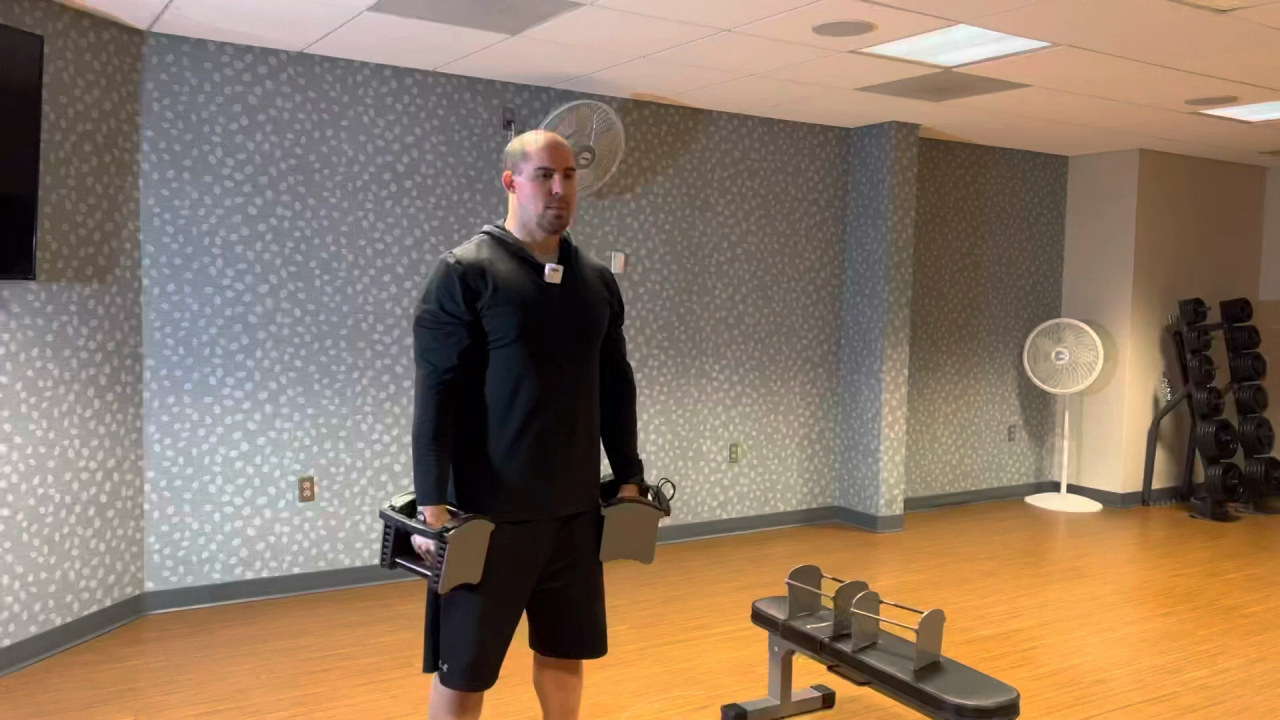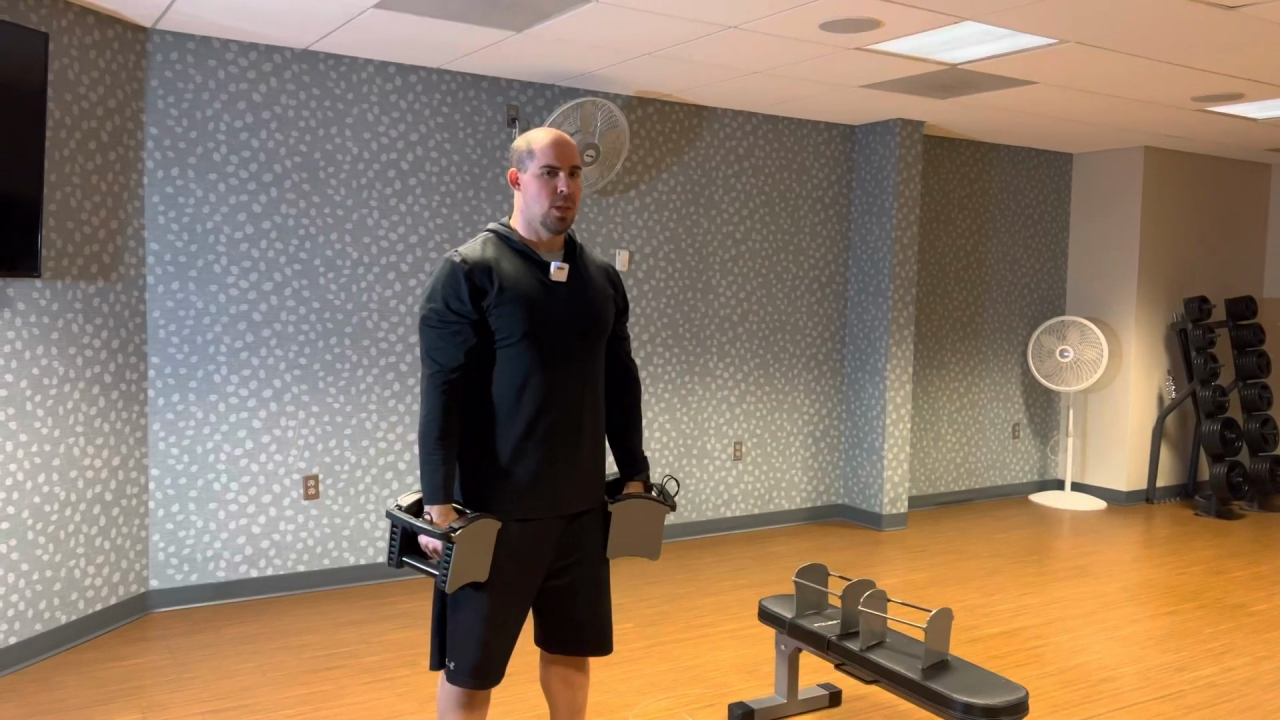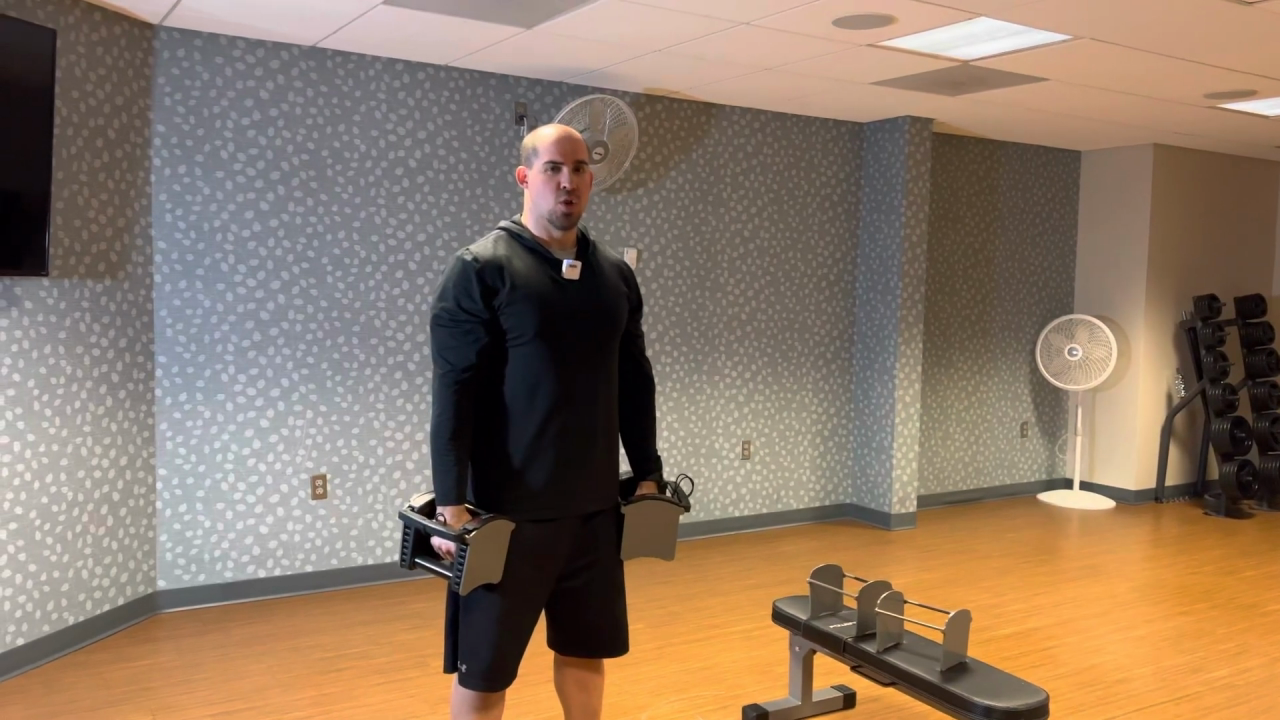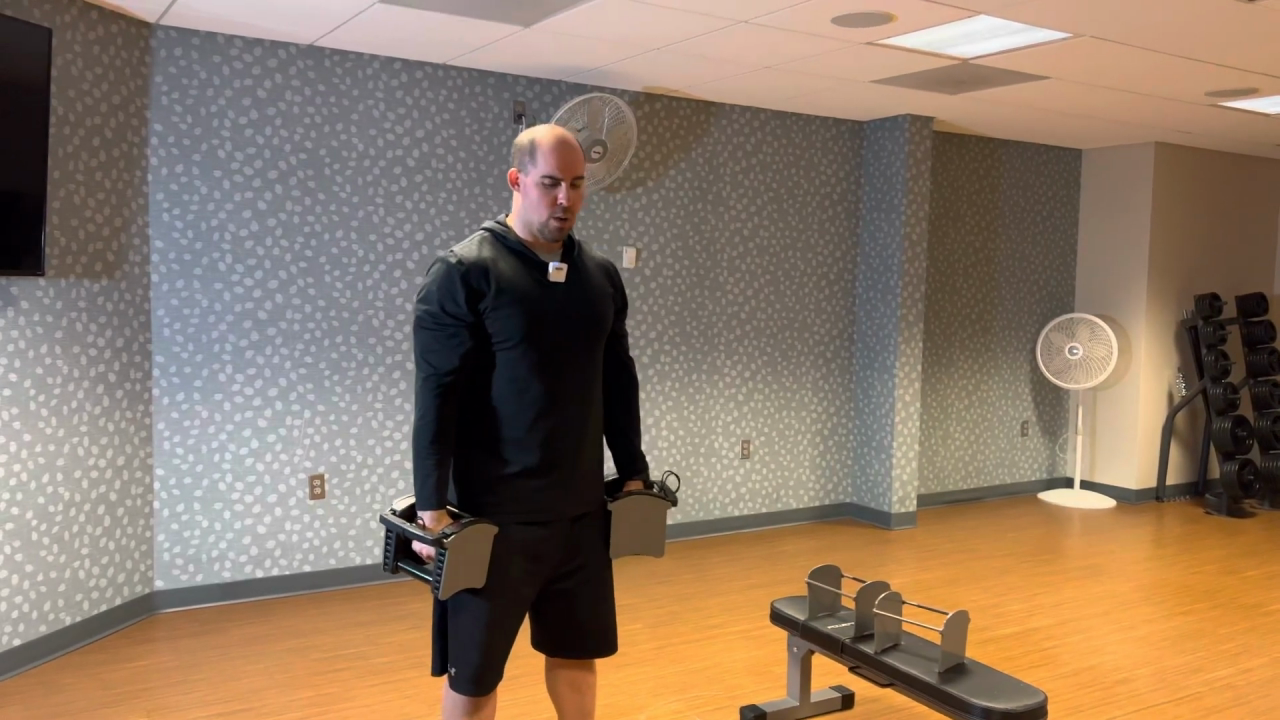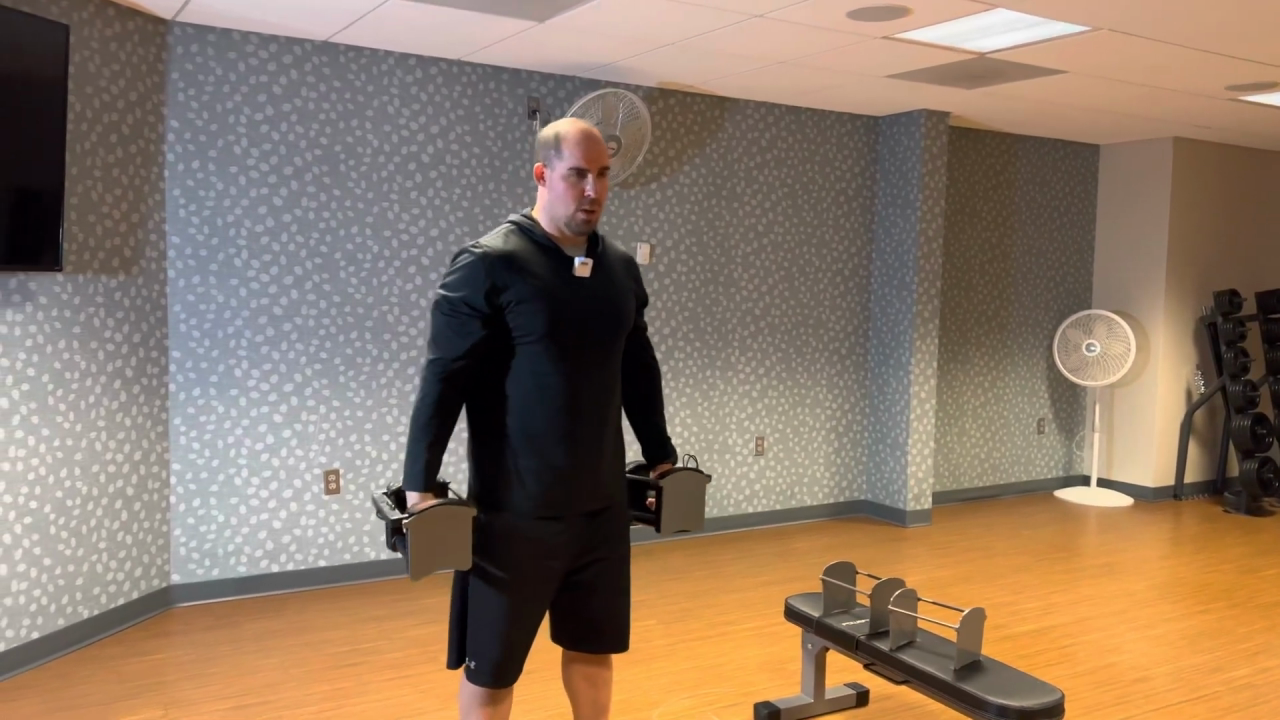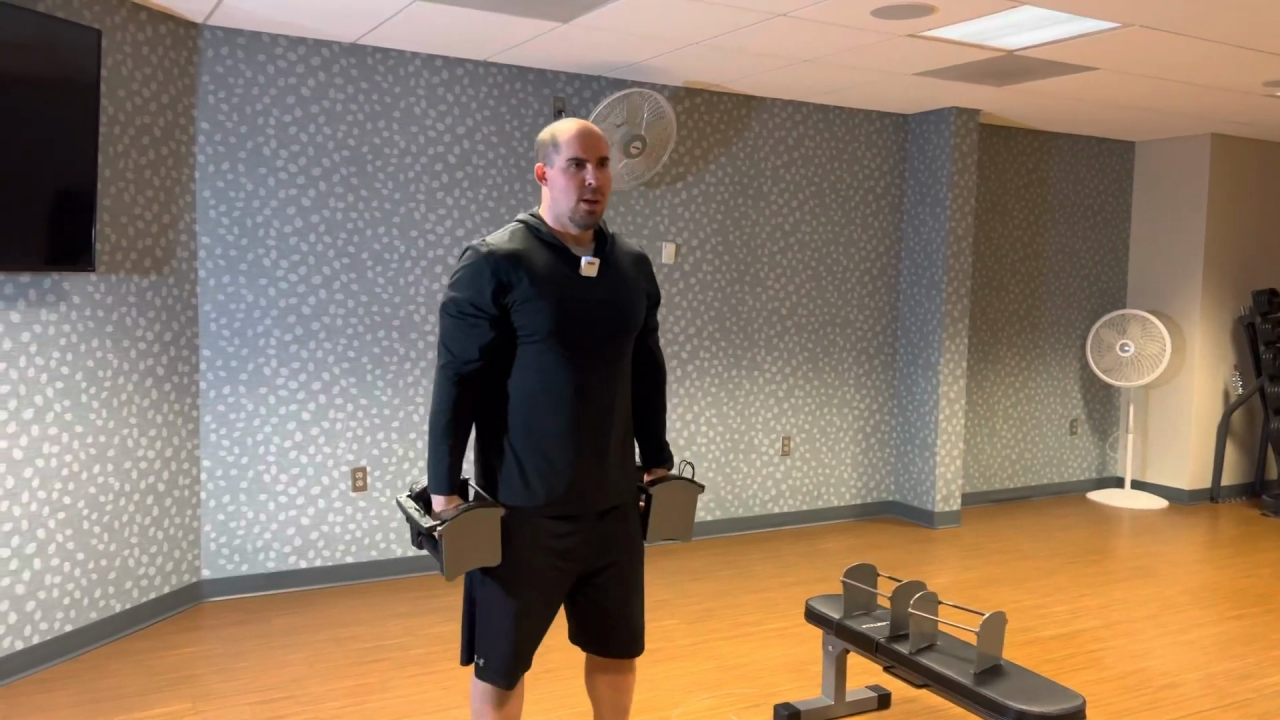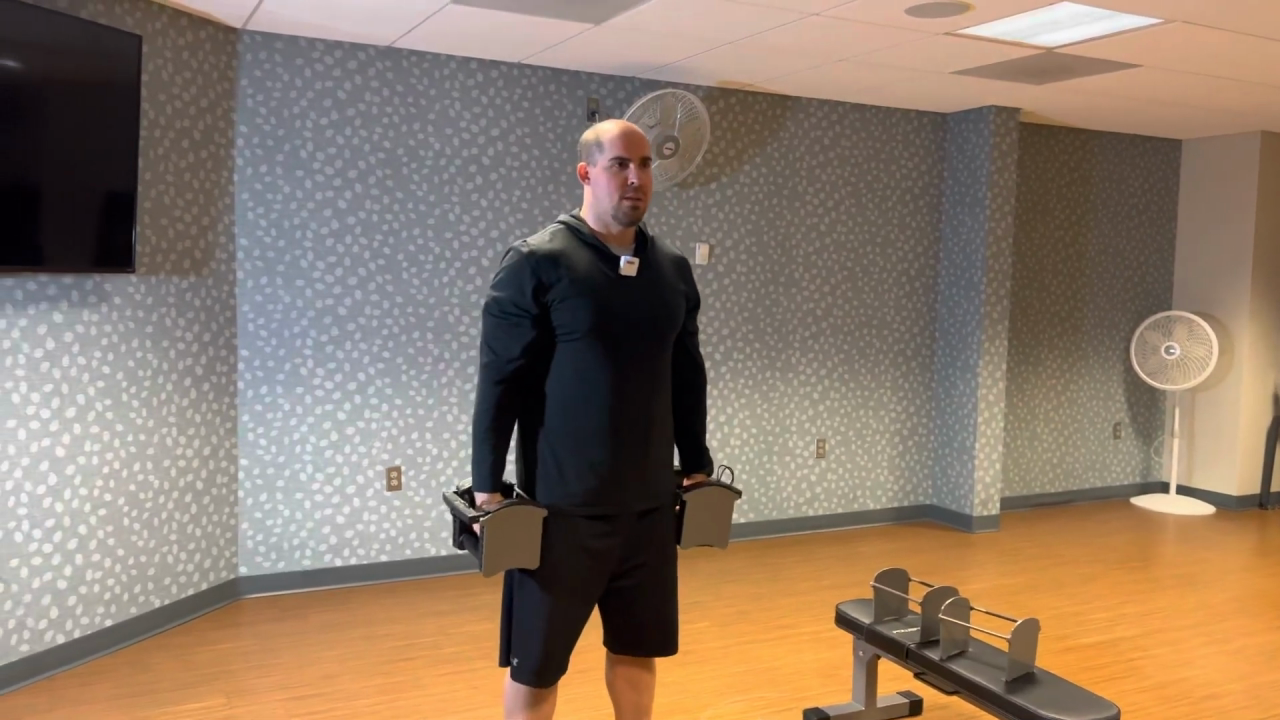
dt=0.7s
person 1, frame 1
left shoulder: (597, 281)
right shoulder: (465, 273)
left elbow: (615, 387)
right elbow: (436, 394)
left wrist: (629, 477)
right wrist: (431, 502)
left hip: (575, 509)
right hip: (488, 513)
left knee: (564, 652)
right knee: (464, 667)
person 1, frame 2
left shoulder: (602, 278)
right shoulder: (469, 272)
left elbow: (620, 383)
right elbow: (442, 393)
left wrist: (635, 474)
right wrist: (438, 502)
left hip: (582, 505)
right hip: (494, 510)
left knee: (572, 648)
right knee: (471, 665)
person 1, frame 3
left shoulder: (616, 274)
right shoulder: (480, 270)
left elbow: (635, 382)
right elbow: (454, 393)
left wrist: (648, 474)
right wrist: (452, 503)
left hip: (595, 507)
right hip: (507, 512)
left knee: (586, 651)
right knee: (484, 668)
person 1, frame 4
left shoulder: (601, 276)
right shoulder: (464, 273)
left elbow: (618, 383)
right elbow: (436, 397)
left wrist: (633, 473)
right wrist: (431, 506)
left hip: (581, 508)
right hip: (492, 514)
left knee: (577, 651)
right knee: (473, 669)
person 1, frame 5
left shoulder: (620, 269)
right shoulder: (488, 265)
left elbow: (638, 370)
right elbow: (445, 378)
left wrist: (660, 454)
right wrist: (420, 483)
left hip: (602, 500)
right hip: (515, 507)
left knee: (594, 645)
right knee: (493, 662)
person 1, frame 6
left shoulder: (633, 267)
right shoulder: (493, 263)
right elbow: (456, 381)
left wrist: (657, 460)
right wrist: (445, 487)
left hip: (613, 498)
right hip: (523, 504)
left knee: (616, 645)
right knee: (502, 658)
person 1, frame 7
left shoulder: (673, 270)
right shoulder: (536, 264)
left elbow: (688, 376)
right elbow: (500, 381)
left wrist: (696, 465)
right wrist: (487, 484)
left hip: (649, 500)
right hip: (561, 503)
left knee: (638, 647)
right knee: (536, 658)
